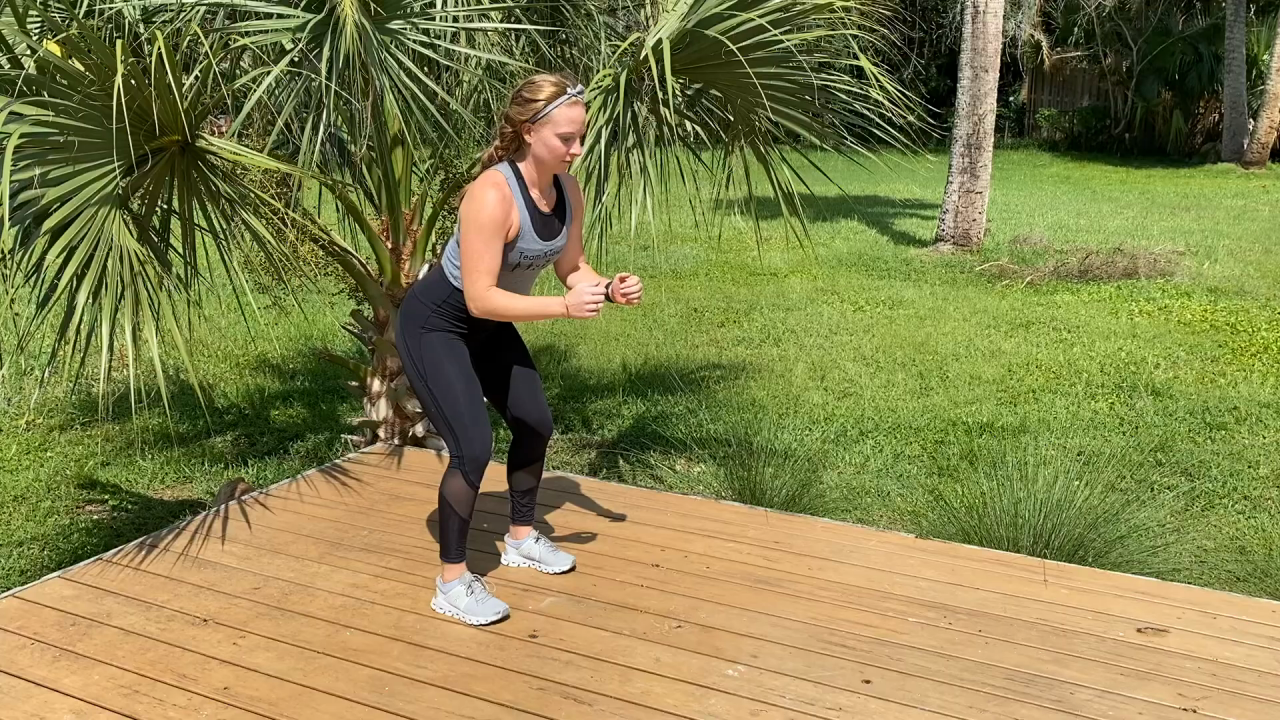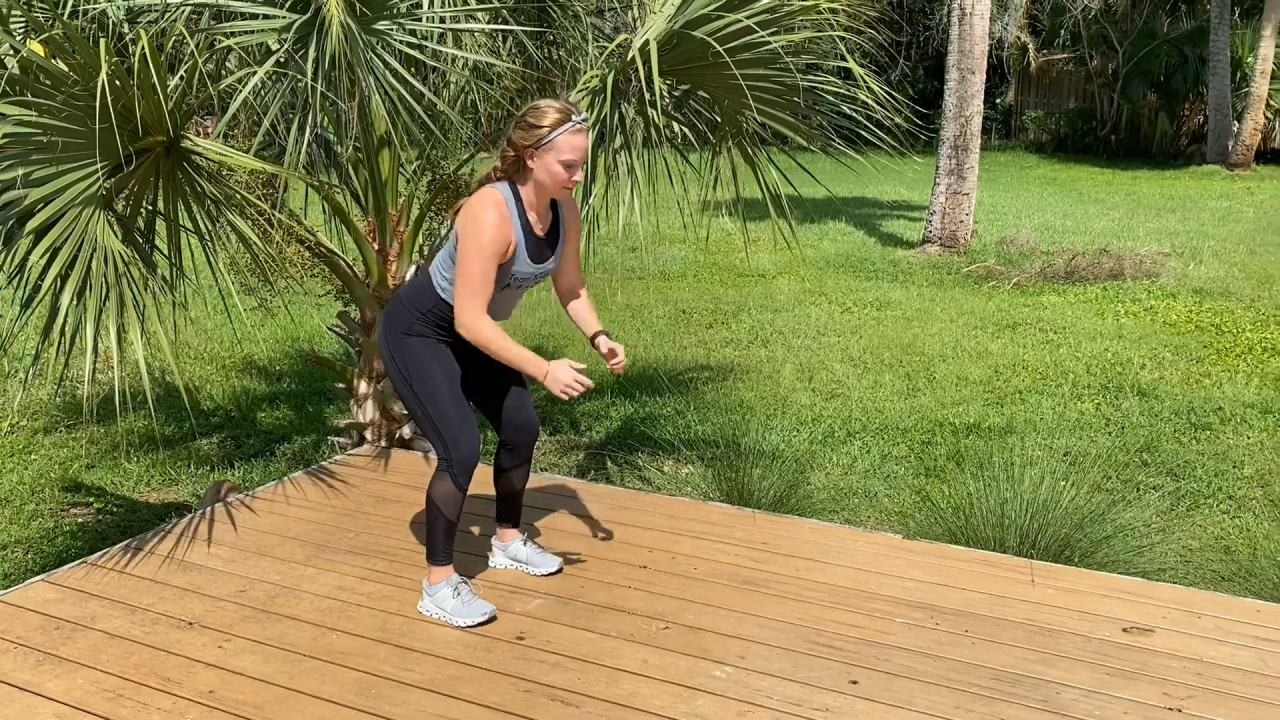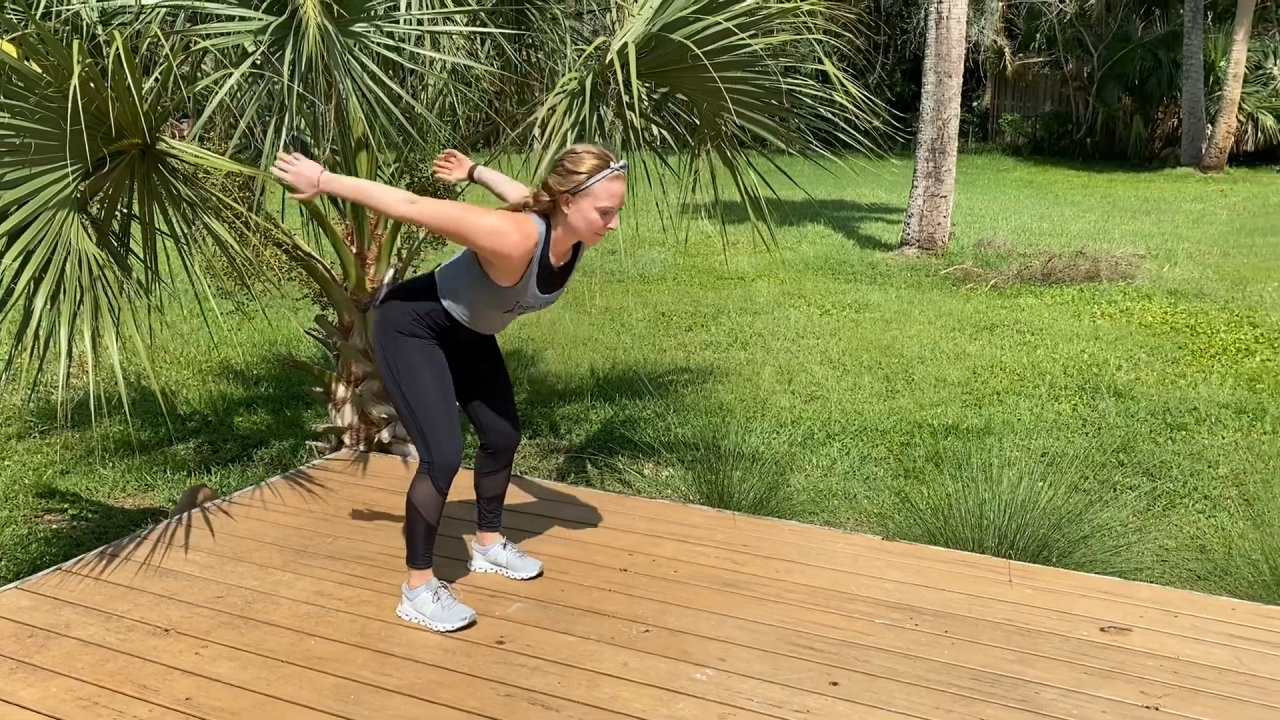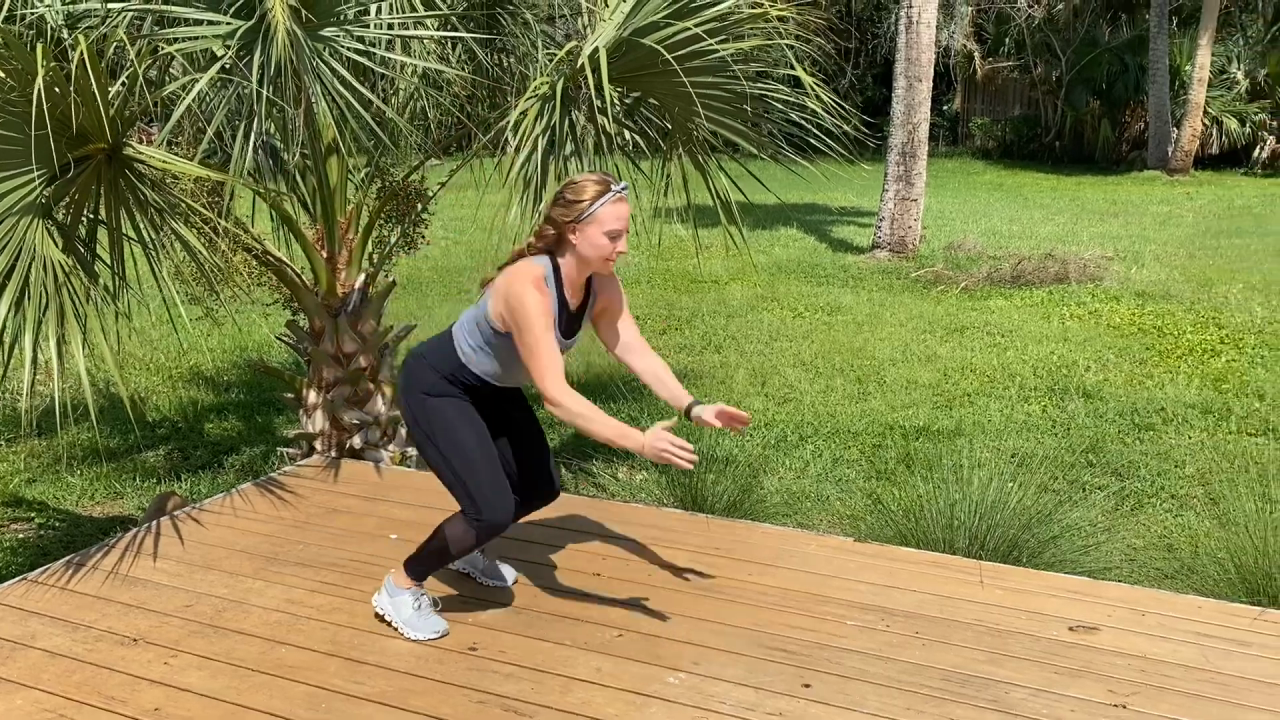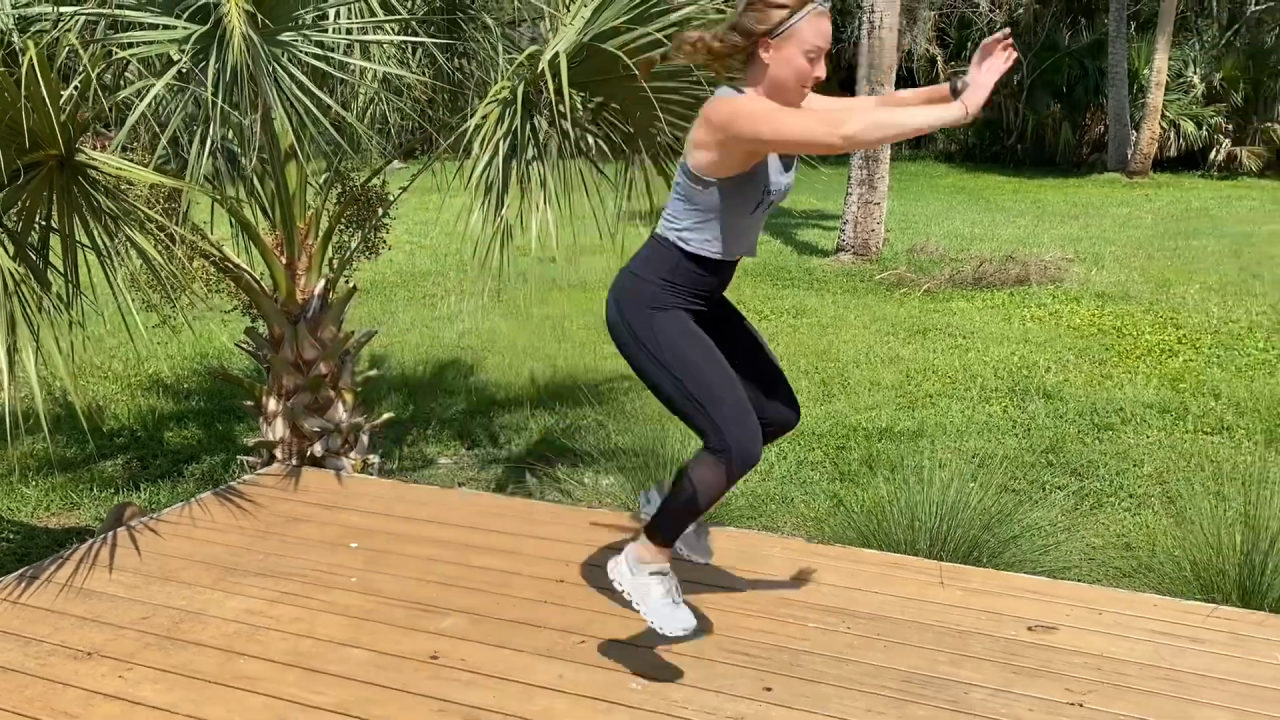
dt=0.4s
person 1, frame 1
left shoulder: (567, 191)
right shoulder: (492, 196)
left elbow: (572, 269)
right elbow: (480, 298)
left wrist: (610, 289)
right wrist: (565, 308)
left hip: (488, 325)
right hip: (435, 324)
left knee: (536, 423)
right knee: (473, 447)
left ankle: (521, 537)
right ankle: (452, 582)
person 1, frame 2
left shoulder: (566, 213)
right shoulder: (492, 214)
left elbow: (569, 289)
right elbow: (470, 320)
left wrist: (598, 337)
right wrist: (544, 370)
left hip: (474, 322)
right hip: (417, 329)
left knee: (523, 428)
right knee: (462, 449)
left ankle: (508, 539)
right ankle: (438, 585)
person 1, frame 3
left shoulder: (574, 234)
right shoulder: (516, 239)
left elbow: (525, 196)
right elbow: (410, 206)
left wrist: (474, 172)
right wrist: (324, 181)
left hip: (467, 329)
right hip: (411, 326)
left knee: (503, 435)
right knee: (442, 455)
left ankle: (488, 543)
right ankle: (417, 586)
person 1, frame 4
left shoulder: (596, 278)
right shoulder: (528, 286)
left elbow: (632, 348)
right elbow: (554, 393)
left wrist: (691, 407)
right wrist: (637, 440)
left hip: (494, 388)
right hip: (437, 388)
left knee: (541, 489)
right knee: (491, 509)
left ankle: (465, 549)
right ankle: (400, 590)
person 1, frame 5
left shoulder: (776, 106)
right shoulder: (733, 116)
left elbow: (866, 118)
right elbow: (847, 133)
left wrist: (959, 87)
right wrist: (965, 105)
left hip: (698, 299)
right hip: (652, 306)
left knee: (779, 414)
right knee: (740, 442)
left ankle: (674, 507)
right ankle: (644, 562)
